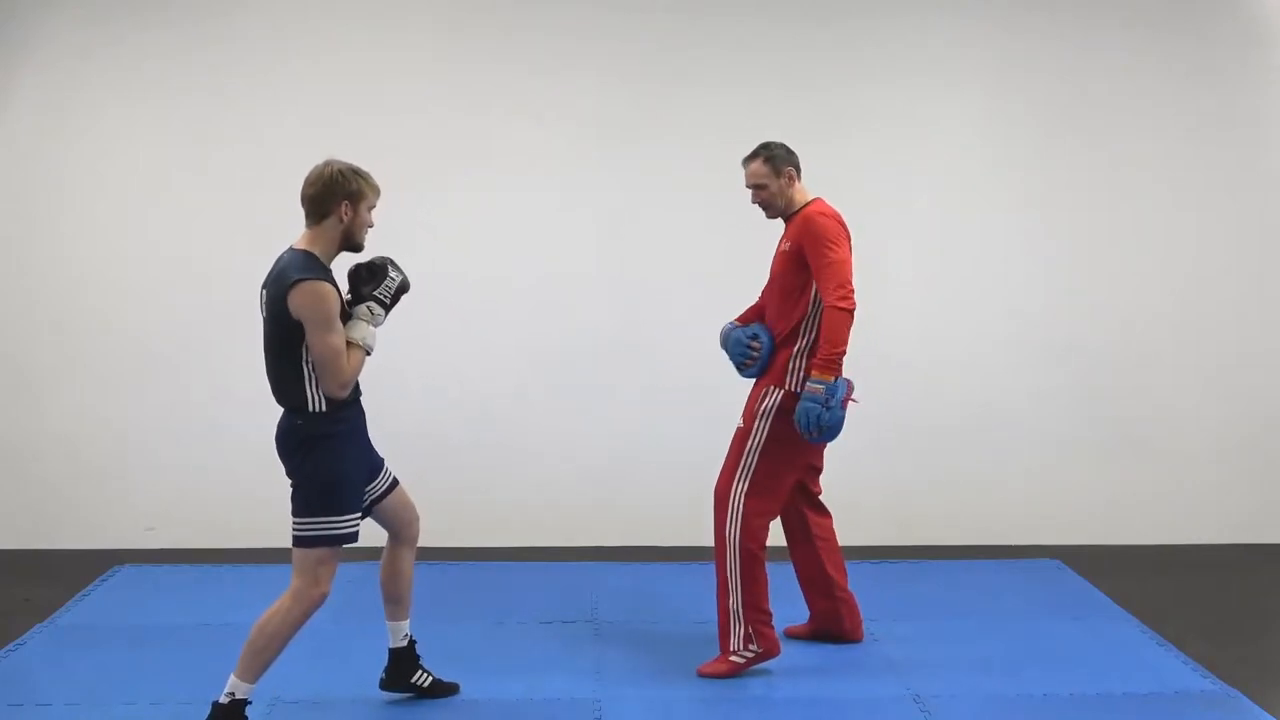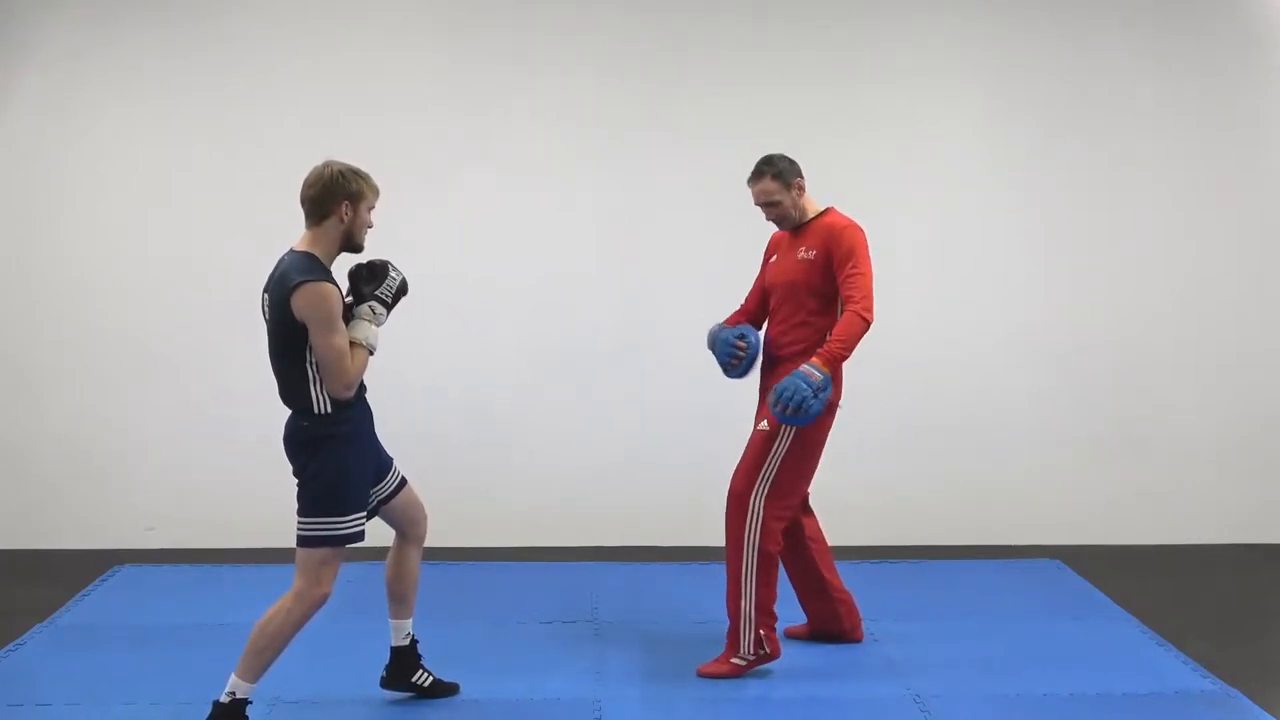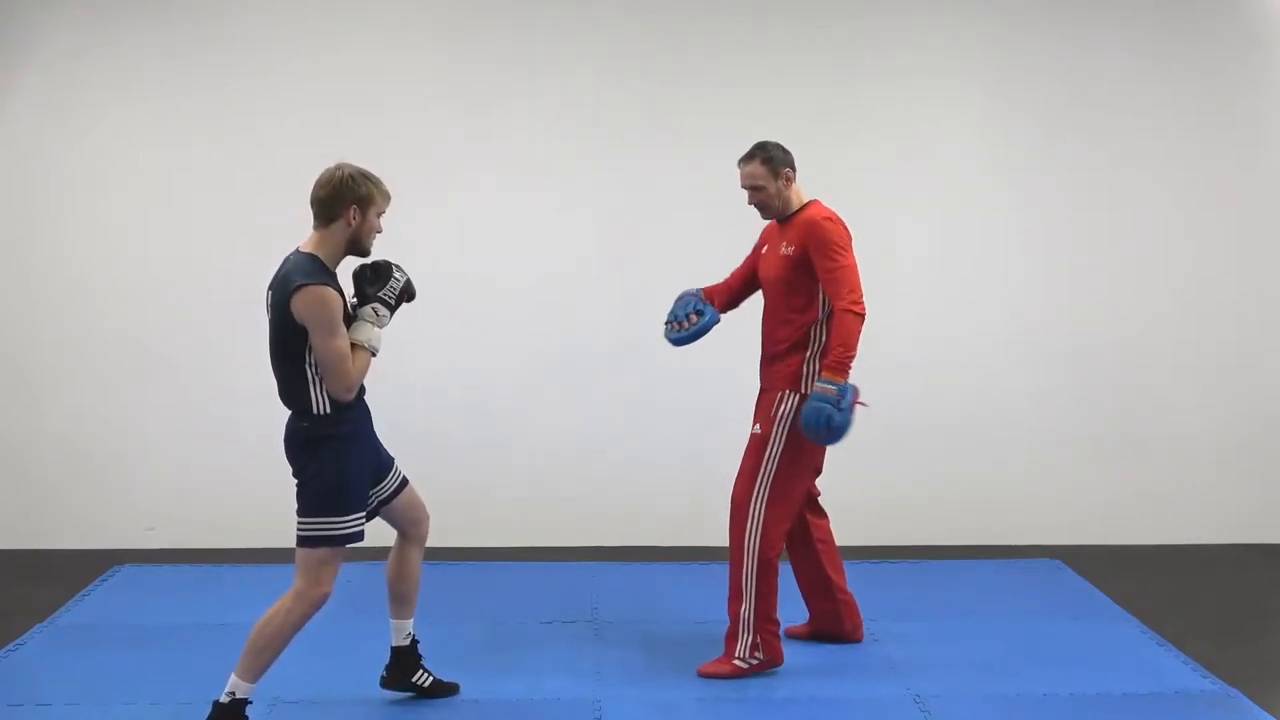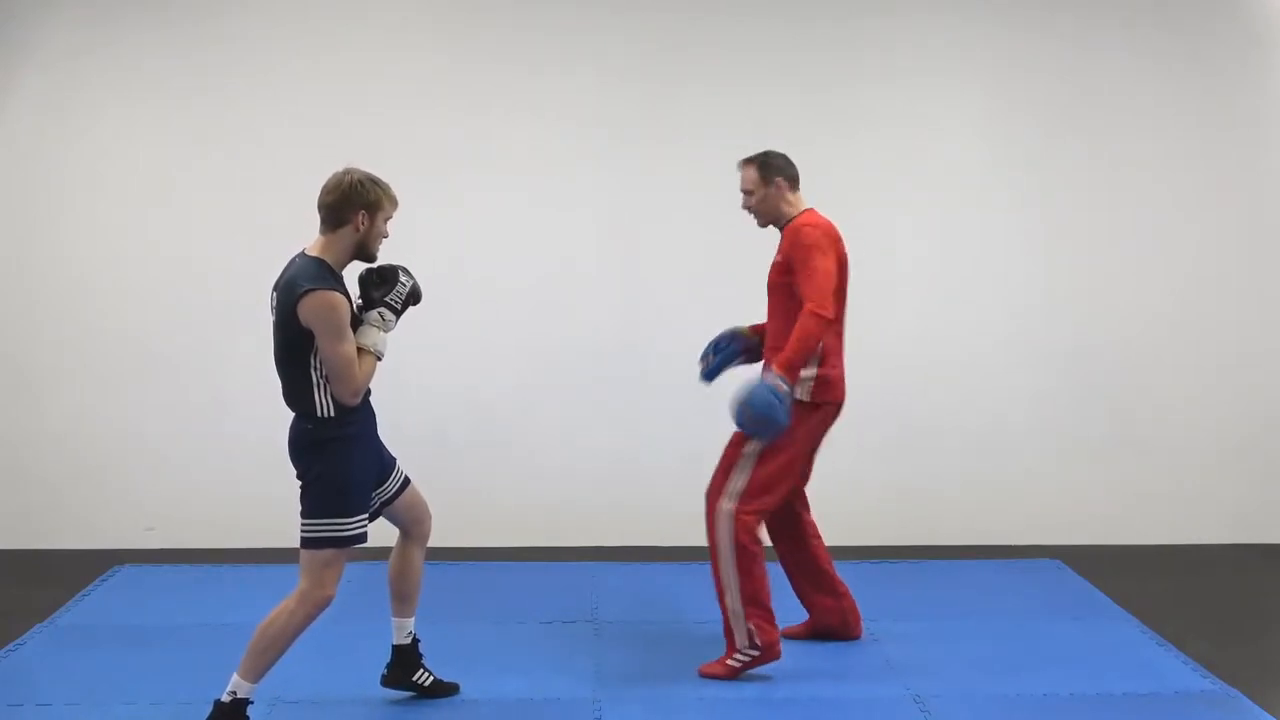
dt=0.4s
person 1, frame 1
left shoulder: (293, 267)
right shoulder: (311, 285)
right elbow: (337, 381)
left wrist: (355, 305)
right wrist: (369, 313)
left hip: (339, 433)
right hip: (321, 439)
left knee: (406, 525)
right knee: (311, 588)
left ankle: (401, 663)
person 1, frame 2
left shoulder: (295, 269)
right shoulder: (314, 287)
right elbow: (343, 380)
left wrist: (357, 306)
right wrist: (370, 313)
left hip: (347, 433)
right hip: (329, 441)
left knee: (413, 524)
right knee: (313, 589)
left ankle: (403, 662)
person 1, frame 3
left shoulder: (303, 269)
right shoulder: (314, 289)
right elbow: (344, 383)
left wrist: (365, 308)
right wrist: (374, 314)
left hip: (348, 434)
right hip: (328, 442)
left knee: (415, 525)
right knee: (313, 589)
left ankle: (403, 662)
person 1, frame 4
left shoulder: (306, 270)
right shoulder: (322, 294)
right elbow: (350, 387)
left wrist: (370, 310)
right wrist: (380, 319)
left hip: (350, 435)
right hip: (332, 444)
left knee: (417, 523)
right knee: (316, 591)
left ankle: (404, 660)
person 2, frame 1
left shoulder: (818, 222)
right shoulder: (795, 228)
left elbow: (839, 302)
left wrist: (824, 376)
right wrist: (740, 328)
left hip: (792, 384)
right hip: (790, 381)
left knee: (739, 499)
right knee: (798, 500)
left ankle: (748, 639)
right ankle: (836, 618)
person 2, frame 2
left shoulder: (841, 233)
right shoulder: (778, 244)
left elbow: (858, 310)
right elbow: (755, 307)
left wrist: (819, 366)
right wrist: (727, 332)
left hip: (805, 390)
right hip: (780, 387)
left knee: (751, 500)
right knee: (783, 504)
left ankle: (751, 641)
right ankle: (835, 617)
person 2, frame 3
left shoulder: (822, 226)
right shoulder: (773, 234)
left elbow: (850, 306)
right elbow: (736, 287)
left wrist: (833, 378)
right wrist: (699, 303)
left hip: (801, 387)
right hip: (785, 385)
left knee: (756, 506)
right knee: (795, 504)
left ankle: (753, 646)
right ankle: (837, 618)
person 2, frame 4
left shoulder: (810, 234)
right shoulder: (796, 236)
left elbow: (819, 312)
left wrist: (779, 374)
right wrist: (750, 339)
left hip: (800, 392)
right hip: (794, 389)
left knee: (731, 504)
right knee: (782, 506)
left ankle: (751, 640)
right ankle: (835, 615)
